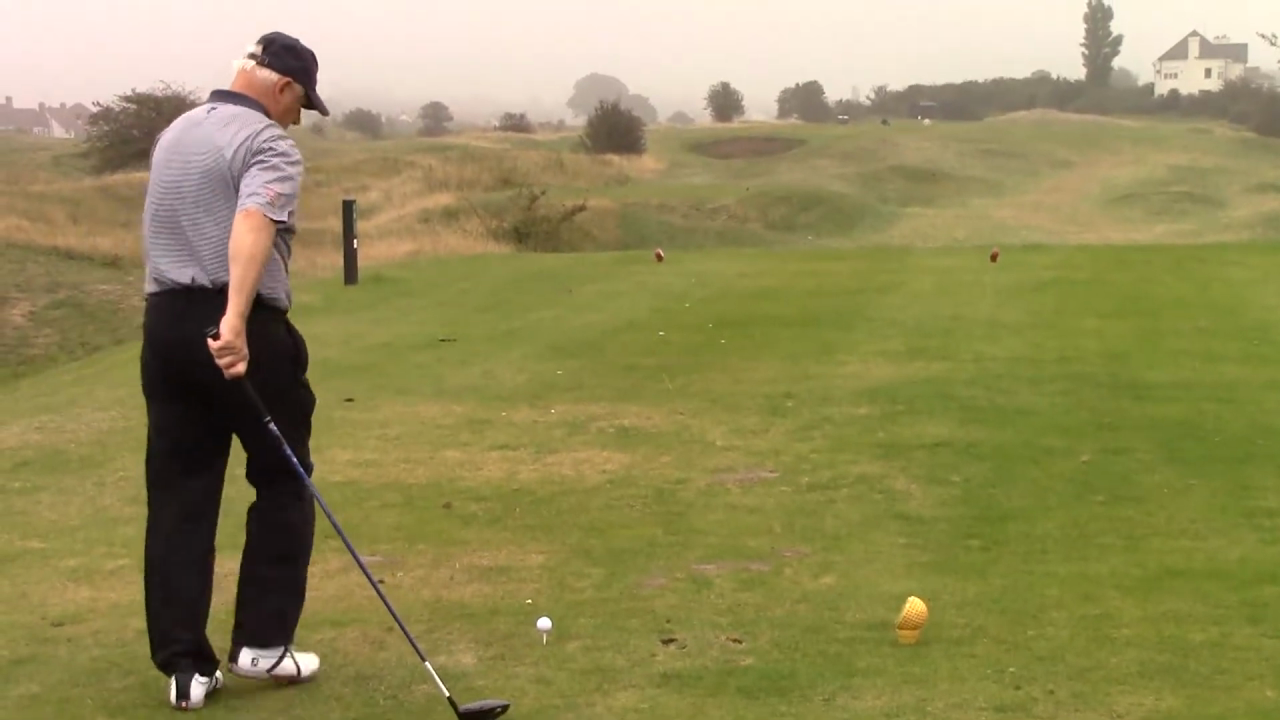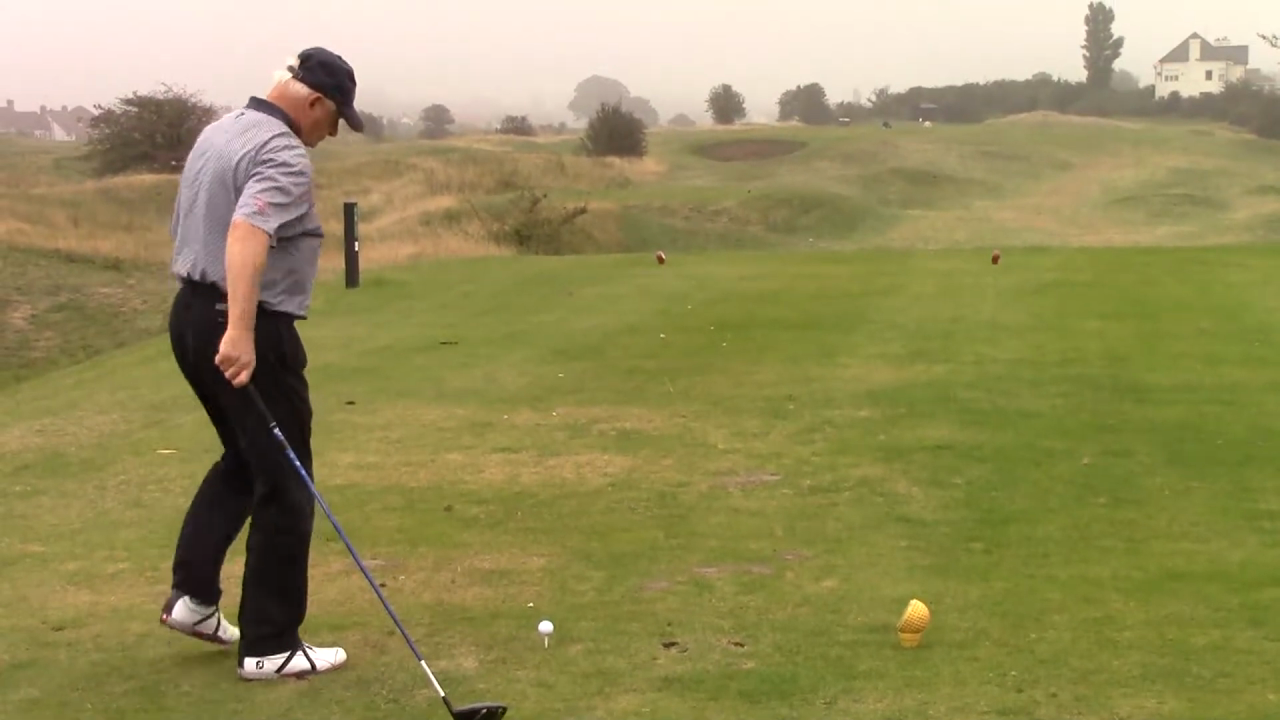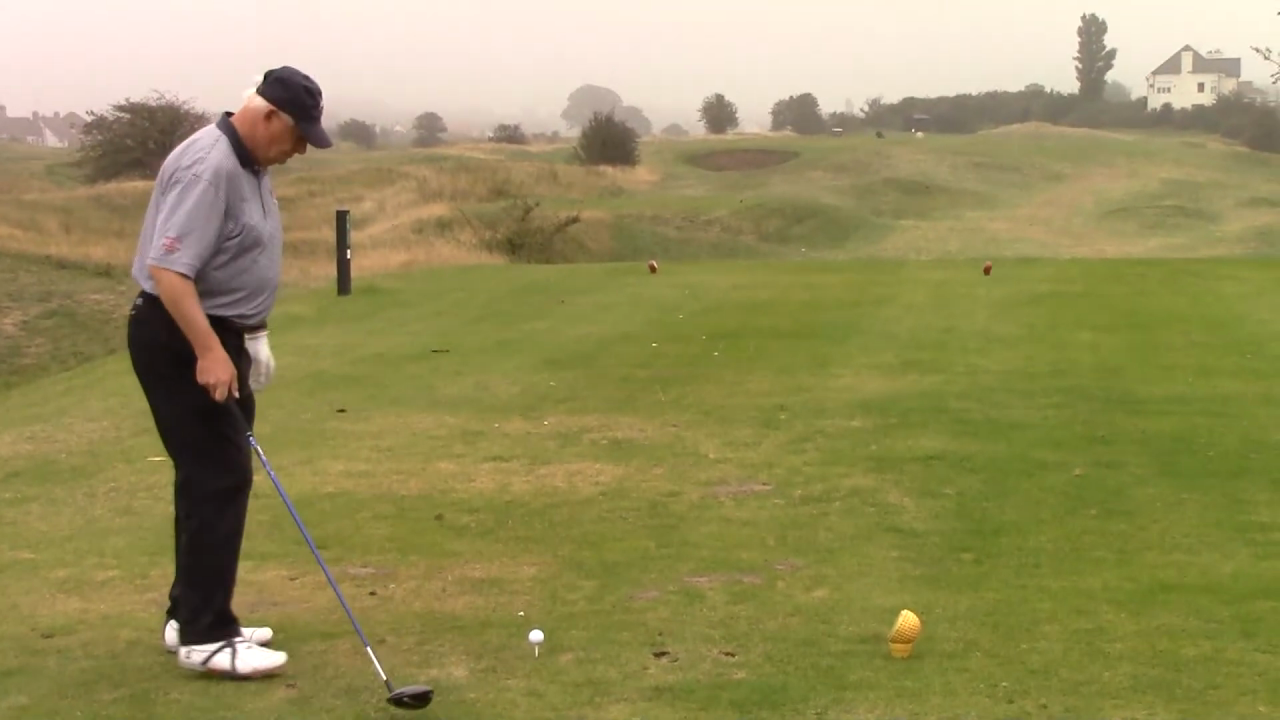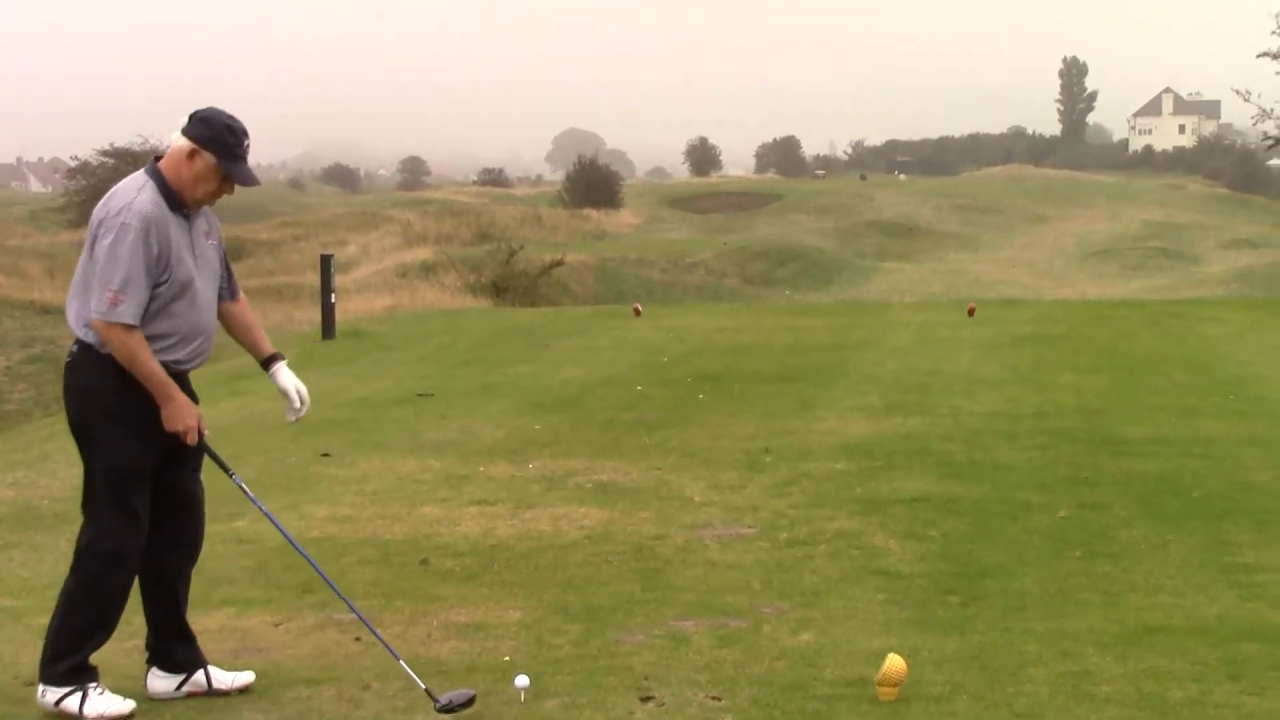
dt=0.4s
person 1, frame 1
left shoulder: (175, 134)
right shoulder: (269, 144)
right elbow: (253, 223)
right wrist: (235, 321)
left hip: (166, 325)
right hip: (244, 331)
left knee: (178, 500)
right knee: (281, 484)
left ankle: (185, 667)
right ankle: (262, 641)
person 1, frame 2
left shoulder: (225, 131)
right shoulder: (283, 154)
left elbow: (204, 228)
right elbow: (247, 237)
right wrist: (240, 332)
left hip: (195, 313)
right hip: (246, 329)
left knee: (242, 462)
right knee: (283, 483)
left ankle: (193, 593)
right ankle: (269, 645)
person 1, frame 3
left shoulder: (250, 165)
right shoulder: (207, 167)
right elbow: (166, 269)
left wrist: (254, 335)
right wrist: (209, 352)
left hip: (219, 335)
right hip: (178, 340)
left knee: (221, 476)
right knee: (216, 477)
left ankle: (194, 615)
right ankle: (202, 632)
person 1, frame 4
left shoulder: (198, 213)
right shoulder: (133, 216)
left elbow: (228, 296)
right elbow: (114, 325)
left wrist: (275, 364)
right wrist: (171, 400)
left hip: (162, 385)
right hip: (113, 387)
left knee: (177, 529)
right knee: (116, 532)
left ankle: (174, 664)
